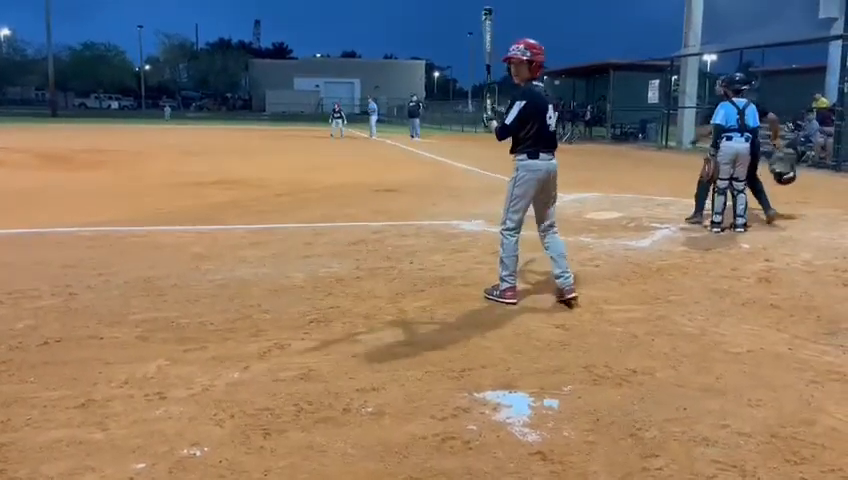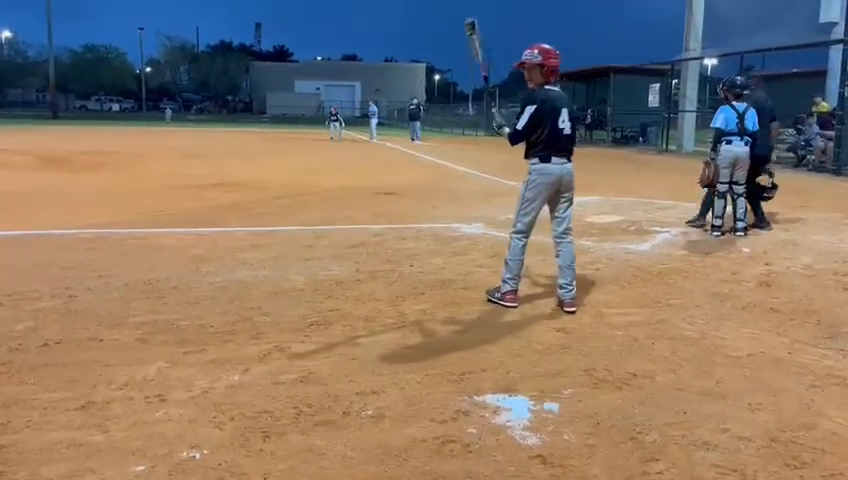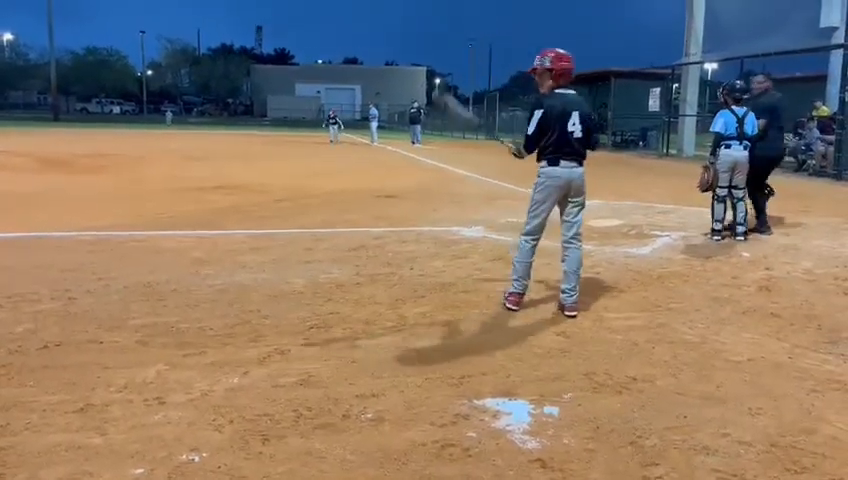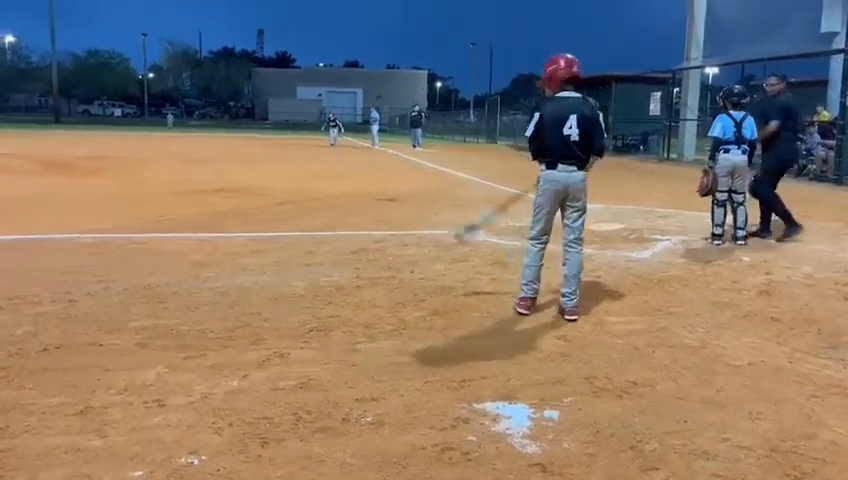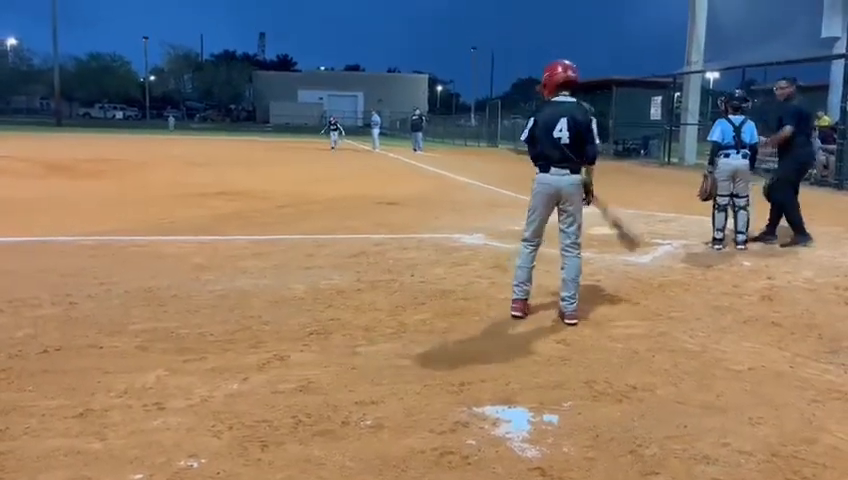
dt=0.2s
person 1, frame 1
left shoulder: (525, 94)
right shoulder: (542, 93)
left elbow: (505, 131)
left wrist: (493, 125)
right wrist: (502, 119)
left hip: (529, 165)
right hip: (549, 163)
left knee: (510, 226)
right knee: (548, 227)
left ankle: (507, 287)
right ankle: (565, 284)
person 1, frame 2
left shoulder: (535, 98)
right shoulder: (563, 99)
left elbow: (517, 136)
right elbow: (571, 137)
left wrist: (503, 129)
left hip: (542, 169)
right hip: (566, 169)
left knee: (521, 230)
right knee: (564, 234)
left ankle: (509, 290)
right ankle: (568, 295)
person 1, frame 3
left shoulder: (545, 102)
right shoulder: (582, 103)
left elbow: (530, 143)
right elbow: (593, 142)
left wrist: (521, 150)
left hip: (551, 172)
right hip: (577, 173)
left knee: (530, 233)
right knee: (572, 238)
left ankle: (516, 292)
right ankle: (569, 300)
person 1, frame 4
left shoulder: (545, 106)
right shoulder: (589, 107)
left elbow: (534, 147)
right elbow: (599, 149)
left hip: (551, 176)
right hip: (578, 177)
left knee: (537, 238)
right knee: (574, 242)
left ankle: (527, 297)
right ankle: (570, 303)
person 1, frame 5
left shoulder: (540, 111)
right shoulder: (583, 111)
left elbow: (531, 150)
right elbow: (591, 155)
right wrist: (588, 183)
left hip: (544, 179)
right hip: (573, 181)
left knee: (530, 240)
right knee: (571, 246)
left ankle: (519, 299)
right ankle: (569, 308)
person 2, frame 1
right shoulder: (752, 101)
left elbow: (714, 128)
right elbow: (773, 119)
left wrist: (698, 138)
right wrist: (776, 138)
right hip: (751, 148)
left knee: (706, 179)
right knee: (752, 179)
left ankle: (698, 214)
right ankle: (768, 209)
person 2, frame 2
left shoulder: (747, 100)
right shoulder: (766, 101)
right elbow: (775, 126)
right wrist: (770, 146)
left hip: (748, 148)
right hip: (764, 150)
right knee: (749, 183)
left ankle: (702, 217)
right ankle: (761, 220)
person 2, frame 3
left shoulder: (764, 101)
right shoulder: (775, 99)
left elbow: (759, 125)
left hip: (762, 149)
right hip: (774, 151)
left knee: (746, 184)
right knee: (756, 185)
right ankle: (762, 224)
person 2, frame 4
left shoulder: (779, 102)
right shoulder: (784, 101)
left elbow: (772, 128)
left hip: (779, 152)
right hip: (787, 152)
left knee: (762, 189)
right knee: (765, 188)
left ankle: (792, 224)
right ankle: (764, 228)
person 2, frame 5
left shoulder: (792, 106)
right shoulder: (791, 106)
left elbow: (787, 132)
left wrist: (767, 141)
left hip: (795, 157)
right hip: (794, 156)
left knee: (786, 195)
right knee: (777, 193)
left ankle: (801, 235)
right ankle: (770, 232)
person 3, frame 1
left shoulder: (724, 106)
right shoulder: (751, 107)
left elbow: (718, 129)
right elbow: (755, 131)
left wrist: (713, 148)
right wrist: (751, 150)
left hip: (727, 145)
right hip: (745, 146)
left knee: (721, 183)
right knee: (740, 185)
left ankle: (717, 222)
right ankle: (740, 222)
person 3, frame 2
left shoulder: (724, 110)
right shoulder: (751, 111)
left elbow: (718, 133)
right elbow: (754, 135)
left wrist: (712, 152)
right wrist: (750, 153)
left hip: (726, 149)
right hip: (744, 149)
left knee: (721, 187)
right knee: (740, 188)
left ankle: (717, 225)
right ankle: (740, 226)
person 3, frame 3
left shoulder: (723, 114)
right shoulder: (750, 115)
left elbow: (717, 137)
right elbow: (753, 139)
left wrist: (712, 156)
right wrist: (750, 157)
left hip: (725, 153)
right hip: (743, 154)
left knee: (720, 192)
right knee: (739, 192)
left ankle: (717, 229)
right ankle: (740, 230)
person 3, frame 4
left shoulder: (722, 118)
right shoulder: (749, 120)
left elbow: (716, 142)
right elbow: (753, 144)
left wrist: (711, 160)
right wrist: (749, 161)
left hip: (724, 157)
right hip: (742, 158)
left knee: (720, 196)
right knee: (740, 197)
left ankle: (717, 234)
right ankle: (740, 235)
person 3, frame 5
left shoulder: (721, 123)
right shoulder: (749, 124)
left elbow: (715, 146)
right elbow: (754, 148)
left wrist: (710, 165)
right wrist: (751, 166)
left hip: (724, 162)
right hip: (743, 163)
left knee: (721, 201)
right knee: (742, 202)
left ankle: (718, 238)
right ankle: (741, 239)
